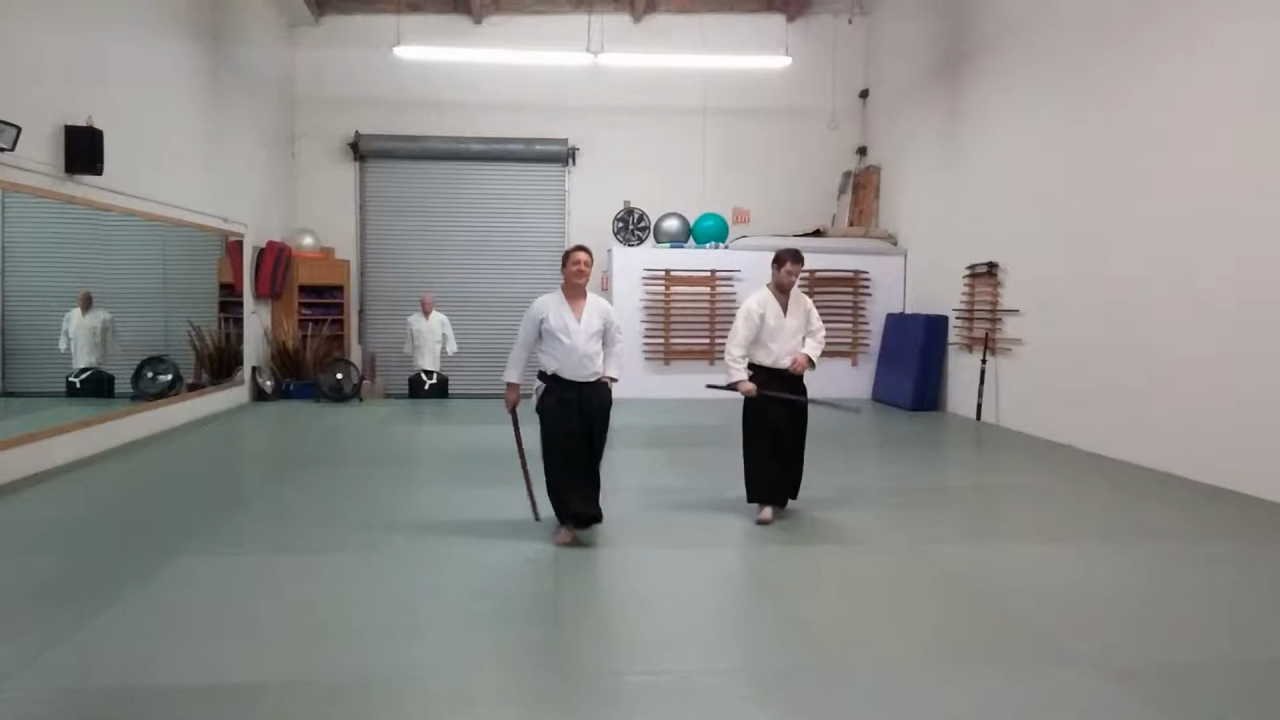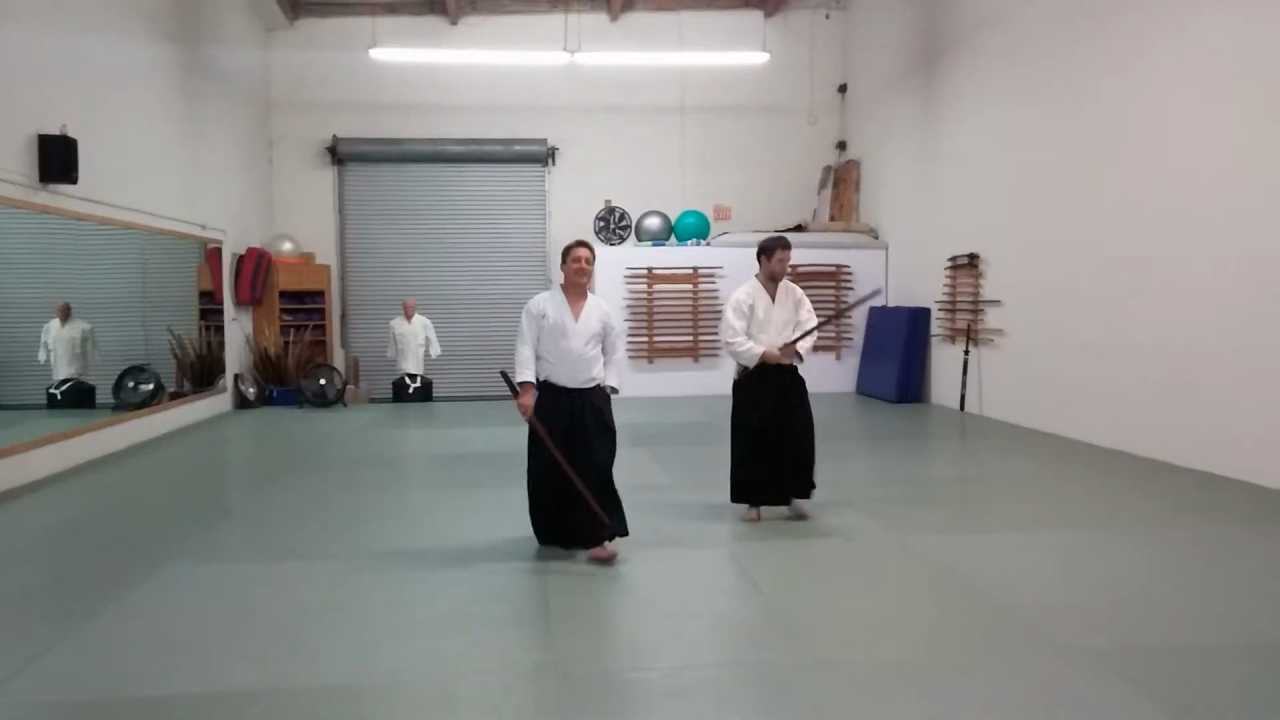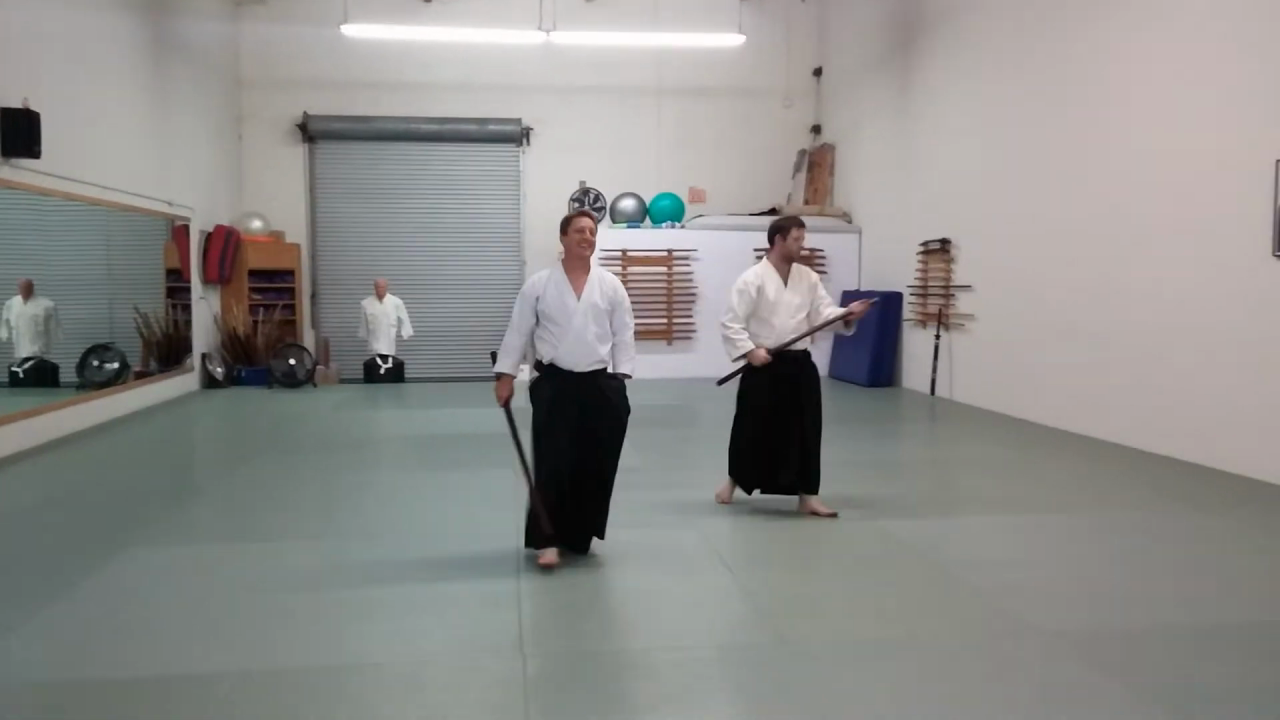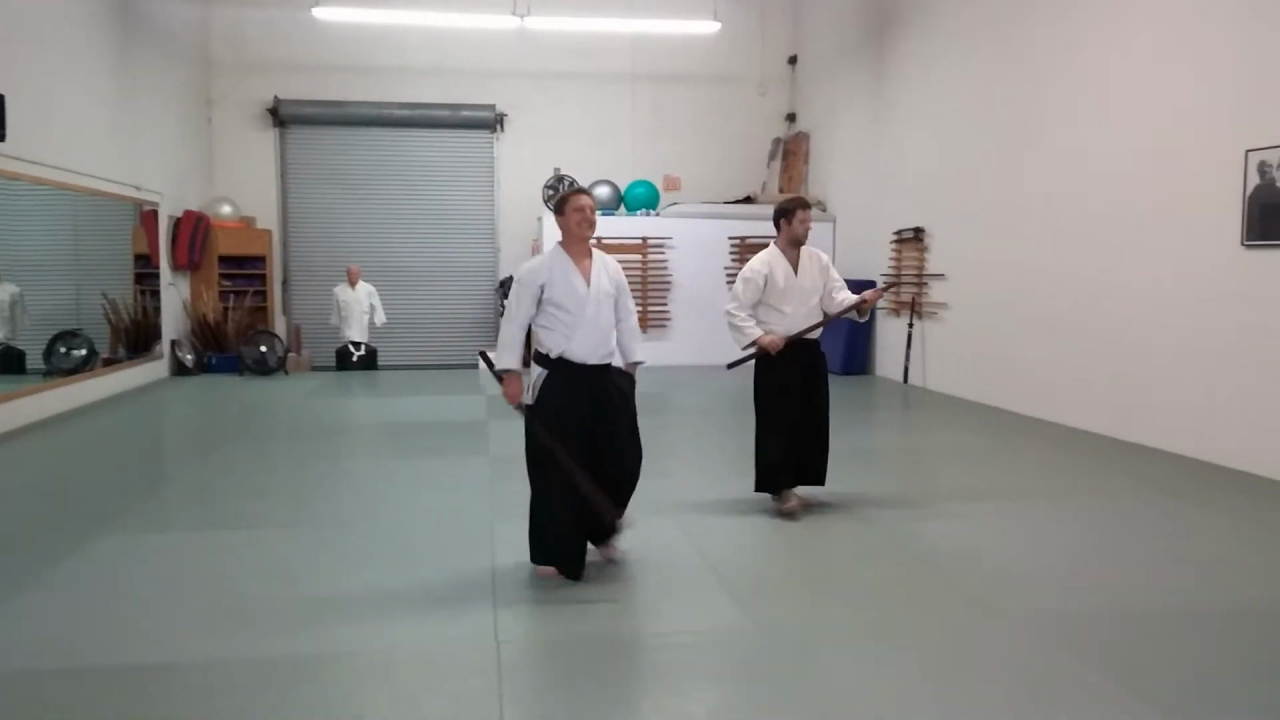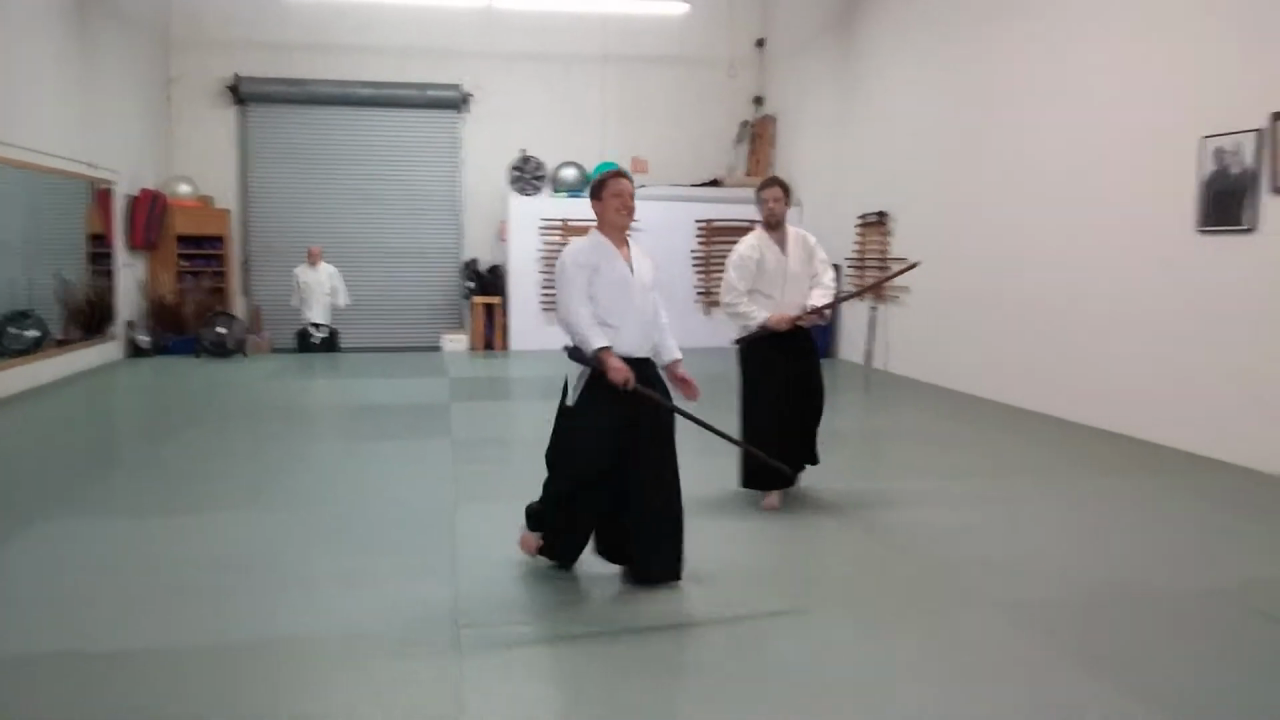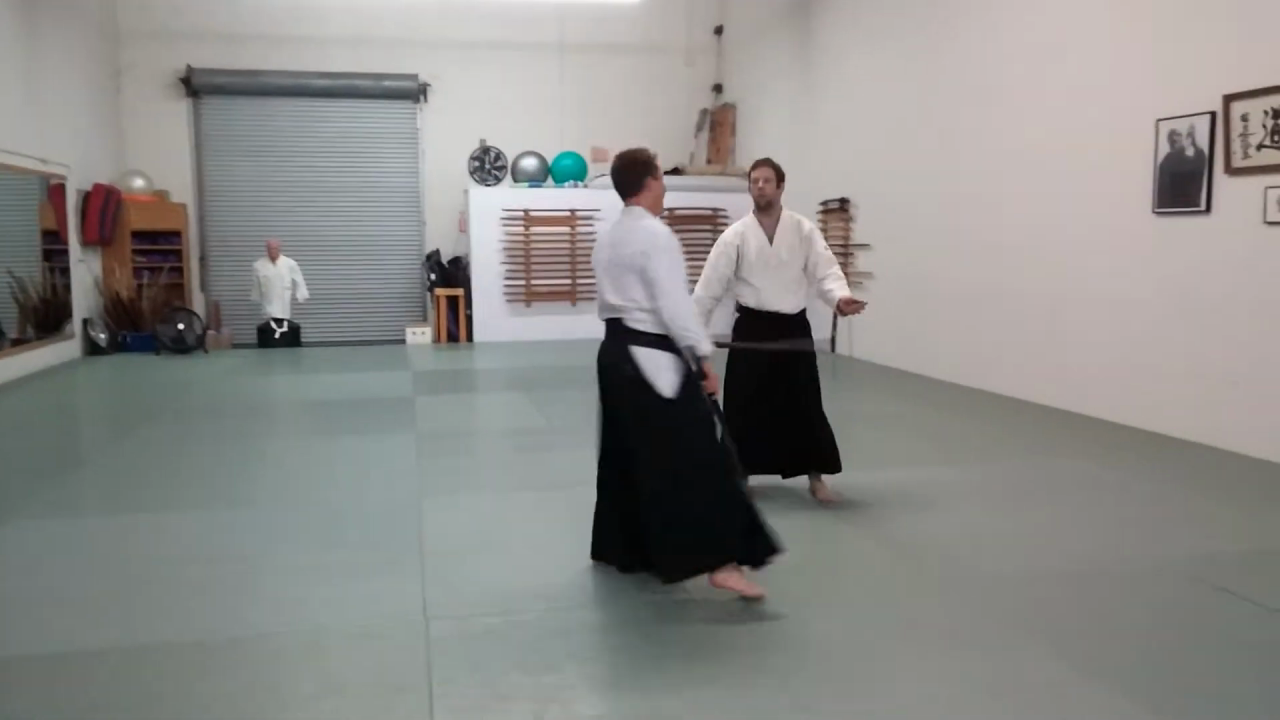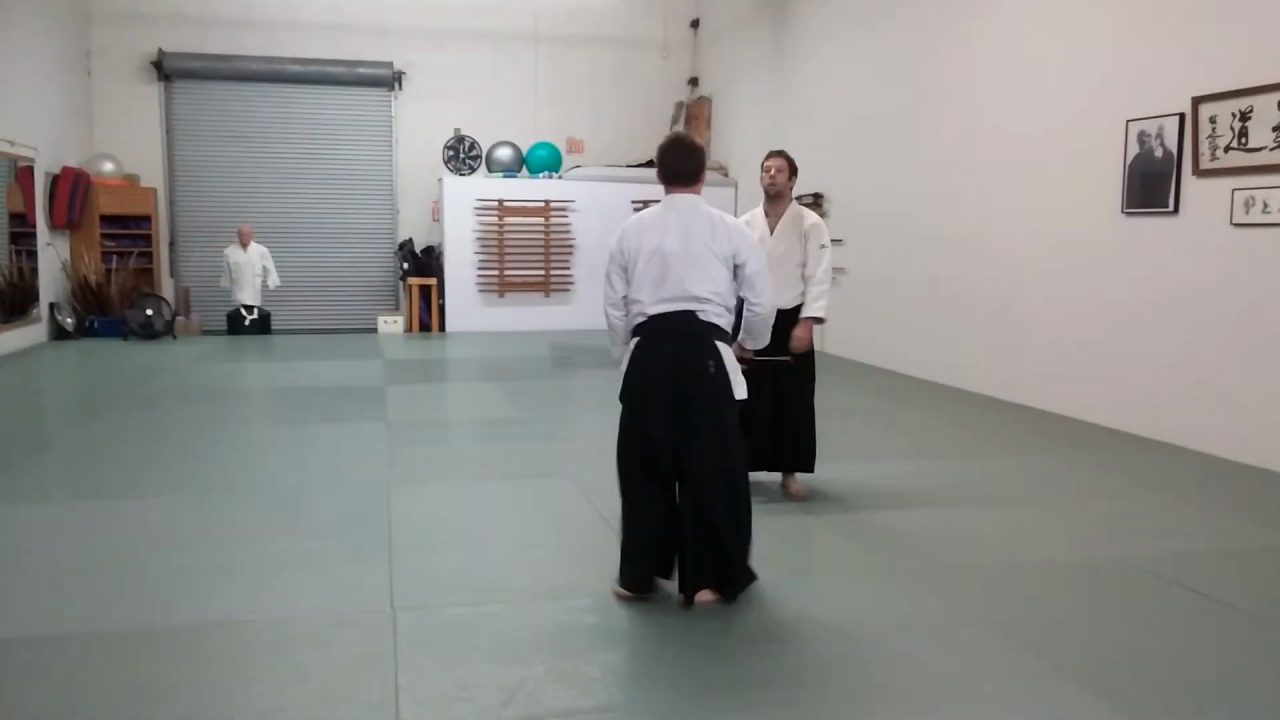
dt=0.4s
person 1, frame 1
left shoulder: (602, 308)
right shoulder: (542, 306)
left elbow: (614, 343)
right elbow: (523, 346)
left wrist: (608, 376)
right wrist: (513, 385)
left hip: (593, 391)
right hip: (557, 390)
left knee: (589, 455)
right knee: (562, 455)
left ankle: (579, 511)
right ankle: (572, 519)
person 1, frame 2
left shoulder: (601, 310)
right shoulder: (539, 305)
left elbow: (613, 352)
right elbow: (525, 348)
left wrist: (608, 386)
right wrist: (526, 389)
left hip: (591, 399)
right hip: (551, 398)
left knee: (597, 467)
right knee: (549, 470)
left ankle: (600, 538)
right ankle: (555, 533)
person 1, frame 3
left shoulder: (611, 285)
right shoulder: (539, 284)
left elbow: (623, 334)
right elbow: (518, 332)
left wrist: (620, 378)
right wrist: (505, 376)
left hip: (599, 384)
right hip: (555, 384)
left knee: (597, 464)
right knee: (553, 462)
left ankle: (577, 533)
right ankle: (546, 539)
person 1, frame 4
left shoulder: (611, 268)
right shoulder: (537, 269)
left elbow: (626, 320)
right elbow: (514, 323)
left wrist: (631, 364)
right wrist: (511, 372)
left hip: (604, 378)
right hip: (558, 381)
left knee: (620, 460)
right knee: (557, 471)
left ankle: (599, 530)
right ankle: (554, 554)
person 1, frame 5
left shoulder: (641, 257)
right shoulder: (579, 254)
right elbow: (575, 312)
left wrist: (673, 363)
right wrist: (606, 356)
left hip: (642, 374)
right hip: (598, 378)
left knee: (654, 471)
right knee: (583, 464)
left ankle: (649, 561)
right ankle: (542, 526)
person 1, frame 6
left shoulder: (610, 237)
right shoulder: (655, 235)
right elbow: (674, 306)
right wrist: (703, 359)
left hip: (618, 354)
right hip: (652, 359)
left knee: (630, 460)
right knee: (695, 457)
left ankle: (618, 547)
right ankle: (716, 561)
person 1, frame 7
left shoulder: (633, 230)
right shoulder: (732, 230)
left elbow: (614, 307)
right elbow: (759, 302)
left wrist: (630, 355)
right wrist: (748, 345)
left hip: (650, 355)
right hip: (706, 355)
left knee: (646, 467)
right knee: (713, 470)
left ankle: (638, 575)
right ankle: (708, 579)
person 2, frame 1
left shoulder: (804, 302)
right shoulder: (755, 304)
left elbow: (817, 334)
right elbow: (736, 346)
left wrist: (807, 355)
right wrist: (740, 379)
left hip: (793, 382)
right hip: (763, 381)
left knee: (790, 442)
right knee: (763, 441)
left ankle: (777, 494)
right ankle: (766, 503)
person 2, frame 2
left shoulder: (794, 293)
right shoulder: (743, 296)
left elbow: (808, 327)
right elbow: (731, 339)
left wrist: (795, 349)
right wrist: (762, 353)
left hip: (788, 377)
right hip: (755, 378)
left knee: (799, 436)
right knee: (753, 442)
left ankle: (794, 494)
right ankle: (754, 502)
person 2, frame 3
left shoulder: (808, 277)
right shoulder: (752, 279)
left elbow: (824, 313)
right elbow: (731, 323)
left wrist: (847, 315)
right wrist: (749, 351)
left hip: (800, 365)
right hip: (764, 367)
left knee: (805, 430)
right knee: (752, 429)
left ankle: (807, 495)
right ankle: (735, 479)
person 2, frame 4
left shoulder: (819, 261)
right shoulder: (760, 265)
left elbow: (835, 298)
right elbow: (736, 310)
left wrist: (861, 302)
right wrist: (759, 336)
left hip: (810, 353)
right hip: (776, 355)
left knee: (809, 423)
right knee: (778, 423)
left ankle: (787, 485)
right ankle: (781, 491)
person 2, frame 5
left shoulder: (806, 242)
right shoulder: (747, 249)
left elbow: (824, 280)
right elbow: (731, 299)
left wrist: (816, 308)
right wrist: (765, 319)
left hip: (800, 339)
right hip: (764, 342)
left knee: (807, 407)
right knee: (765, 413)
left ankle: (786, 468)
right ankle: (770, 483)
person 2, frame 6
left shoulder: (804, 229)
right shoulder: (736, 234)
left elbow: (825, 271)
right elbow: (711, 282)
left wrist: (840, 297)
left hip: (794, 328)
right hip: (752, 328)
left knee: (804, 403)
right knee: (746, 404)
left ankle: (816, 475)
right ankle: (743, 472)
person 2, frame 7
left shoulder: (810, 224)
right shoulder: (745, 224)
left elbow: (819, 276)
left wrist: (807, 321)
left hip: (790, 324)
left knee: (794, 401)
right knee: (744, 397)
left ankle: (789, 472)
